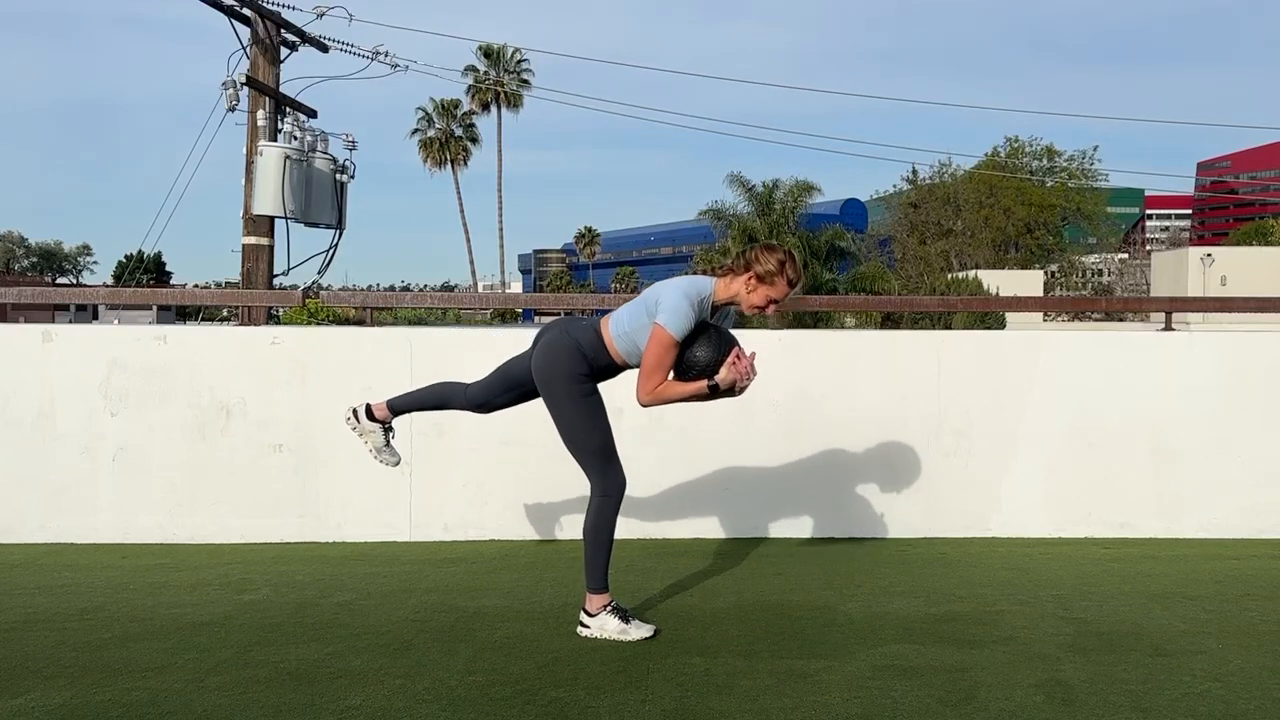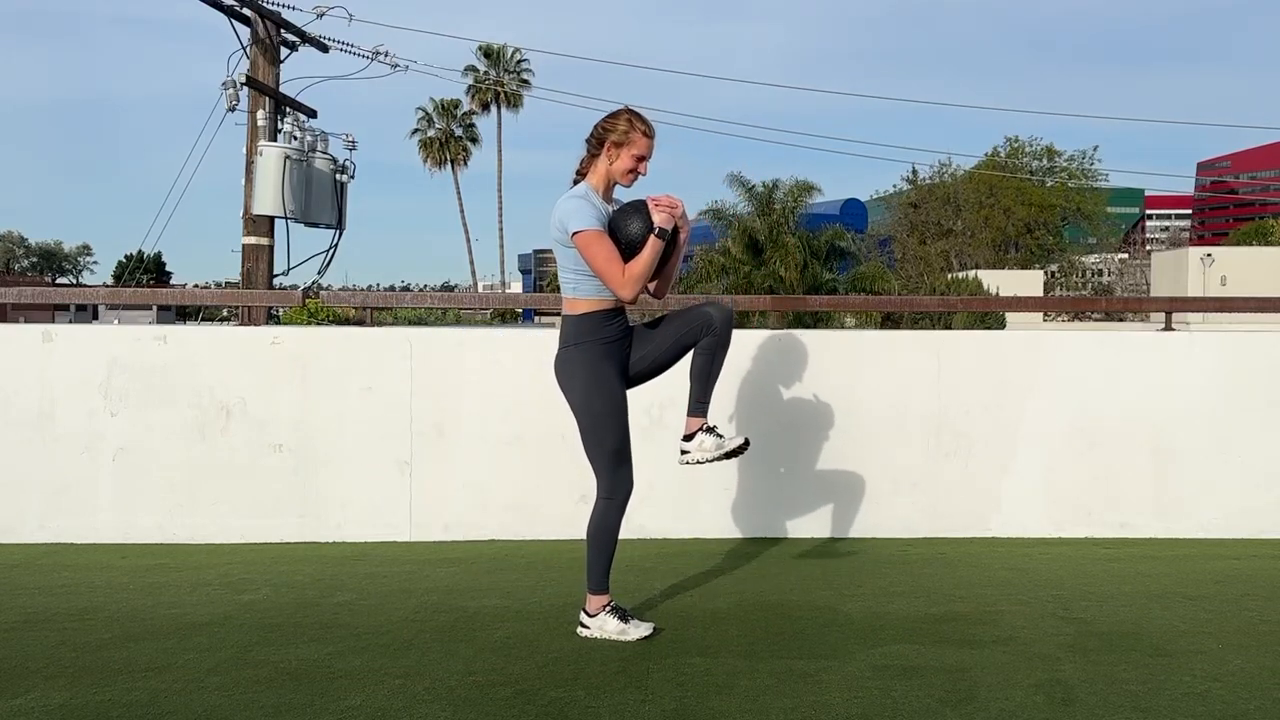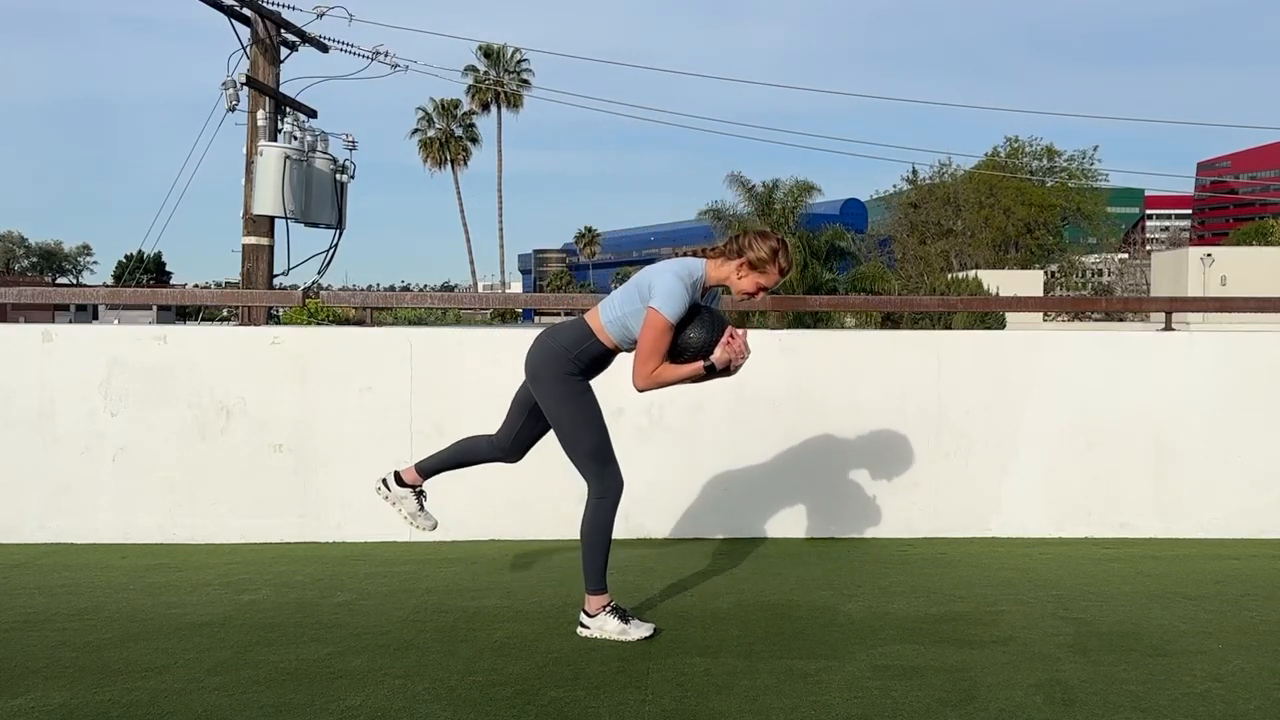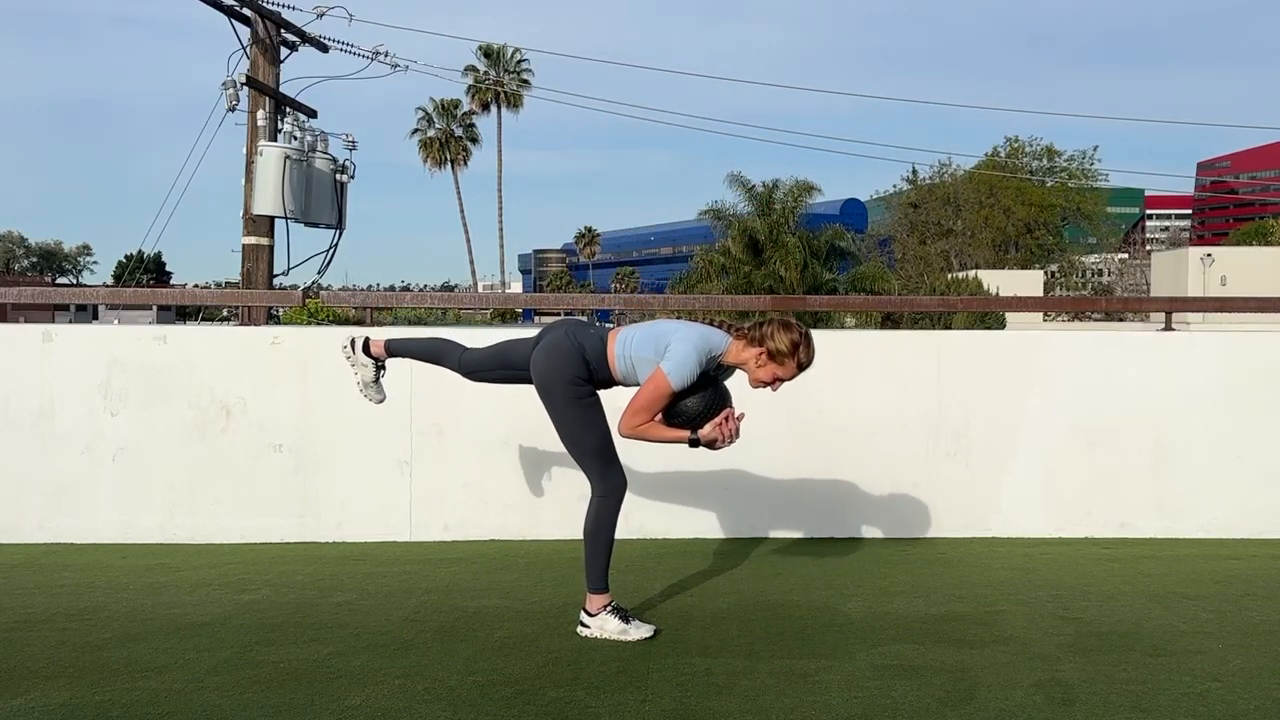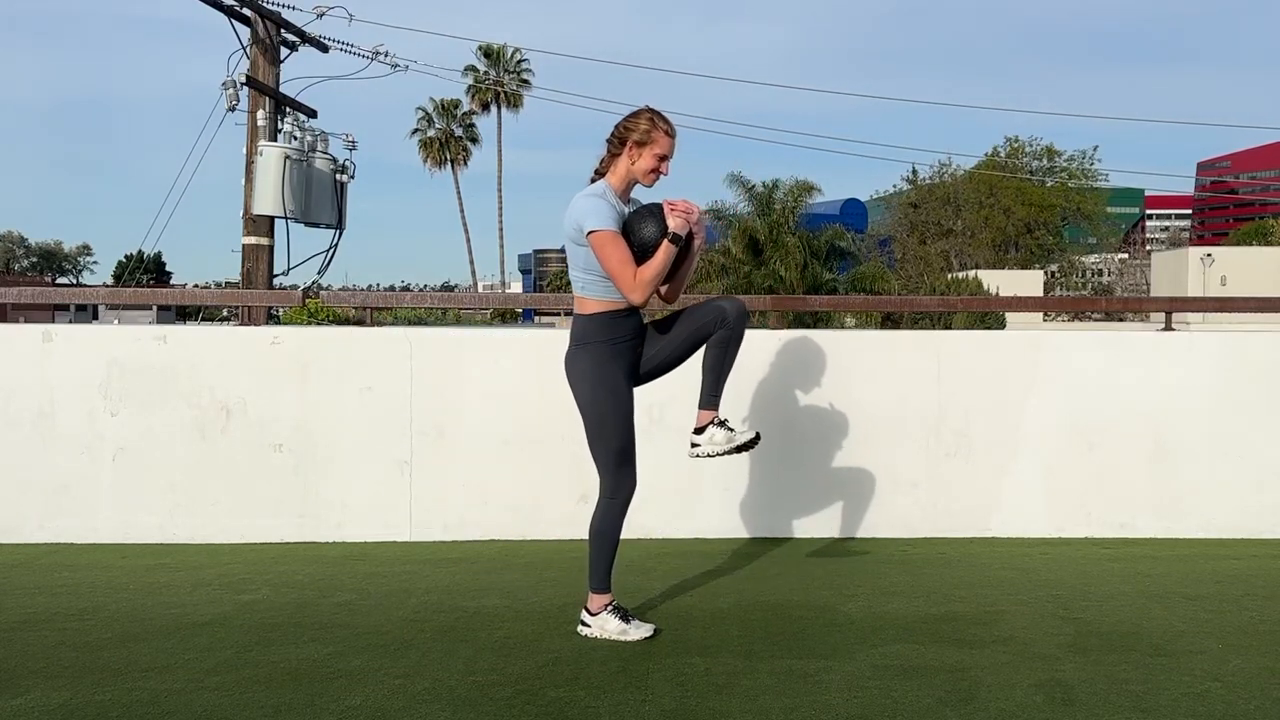
dt=1s
person 1, frame 1
left shoulder: (719, 310)
right shoulder: (685, 299)
left elbow: (681, 385)
right elbow: (648, 392)
left wrist: (727, 383)
right wrist: (715, 382)
left hip: (564, 345)
right hip: (565, 366)
left knee: (479, 396)
right knee: (608, 487)
left ankle: (377, 413)
right ankle: (595, 612)
person 1, frame 2
left shoulder: (615, 207)
right shoulder: (576, 207)
left elbow: (658, 289)
right elbow: (627, 286)
left wrist: (678, 238)
right wrist: (660, 230)
left hip: (621, 344)
right hip: (587, 353)
left knee: (715, 317)
right knee: (615, 483)
left ankle: (695, 432)
right ankle: (596, 611)
person 1, frame 3
left shoulder: (704, 284)
right shoulder: (677, 285)
left elbow: (677, 361)
right elbow: (645, 378)
left wrist: (722, 362)
right wrist: (712, 366)
left hip: (558, 356)
right hip: (560, 365)
left knee: (508, 448)
right knee: (606, 483)
left ankle: (406, 479)
right ankle: (595, 612)
person 1, frame 4
left shoulder: (721, 348)
right shoulder: (694, 352)
left elbow: (675, 407)
right elbow: (631, 425)
left wrist: (711, 431)
right wrist: (699, 437)
left hip: (569, 342)
right hip: (564, 368)
left knee: (470, 360)
right knee: (610, 486)
left ankle: (373, 349)
right ankle: (595, 611)
person 1, frame 5
left shoulder: (632, 206)
right shoulder: (592, 205)
left elbow: (667, 293)
right elbow: (636, 291)
left wrist: (692, 243)
right wrist: (673, 236)
left hip: (635, 343)
right hip: (597, 352)
left knee: (730, 312)
right knee: (619, 482)
left ankle: (705, 426)
right ankle: (596, 611)
